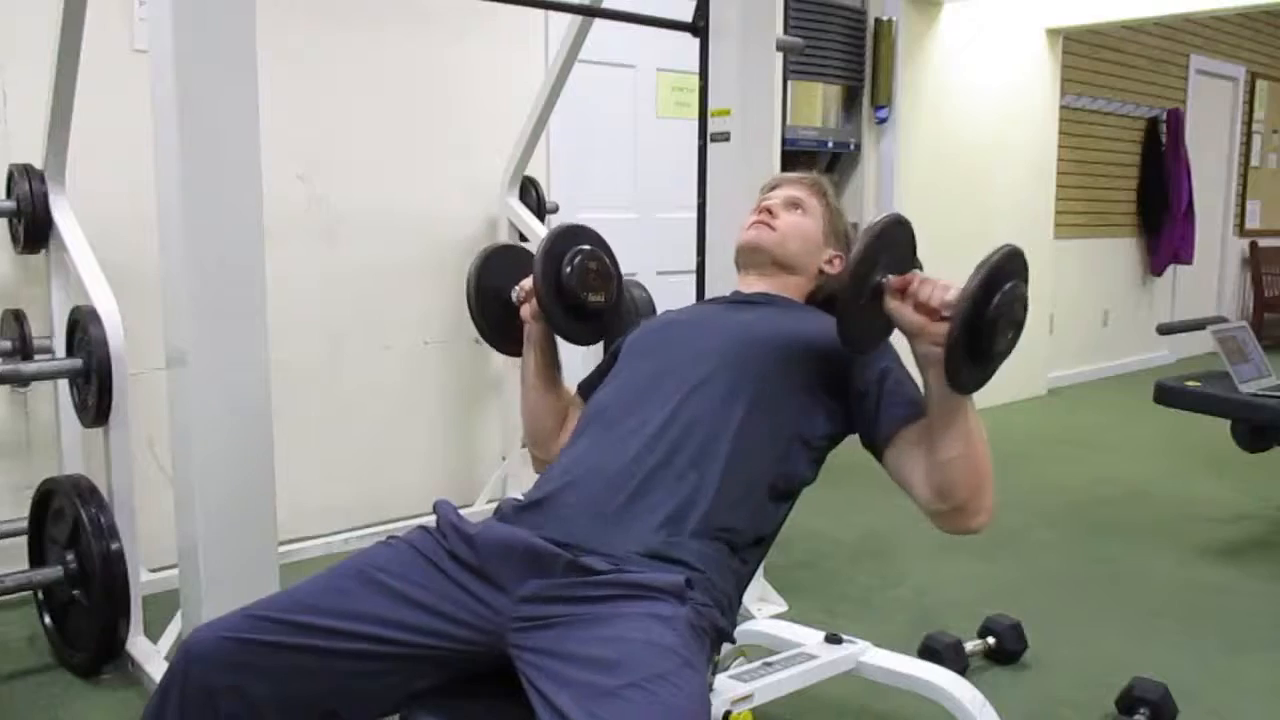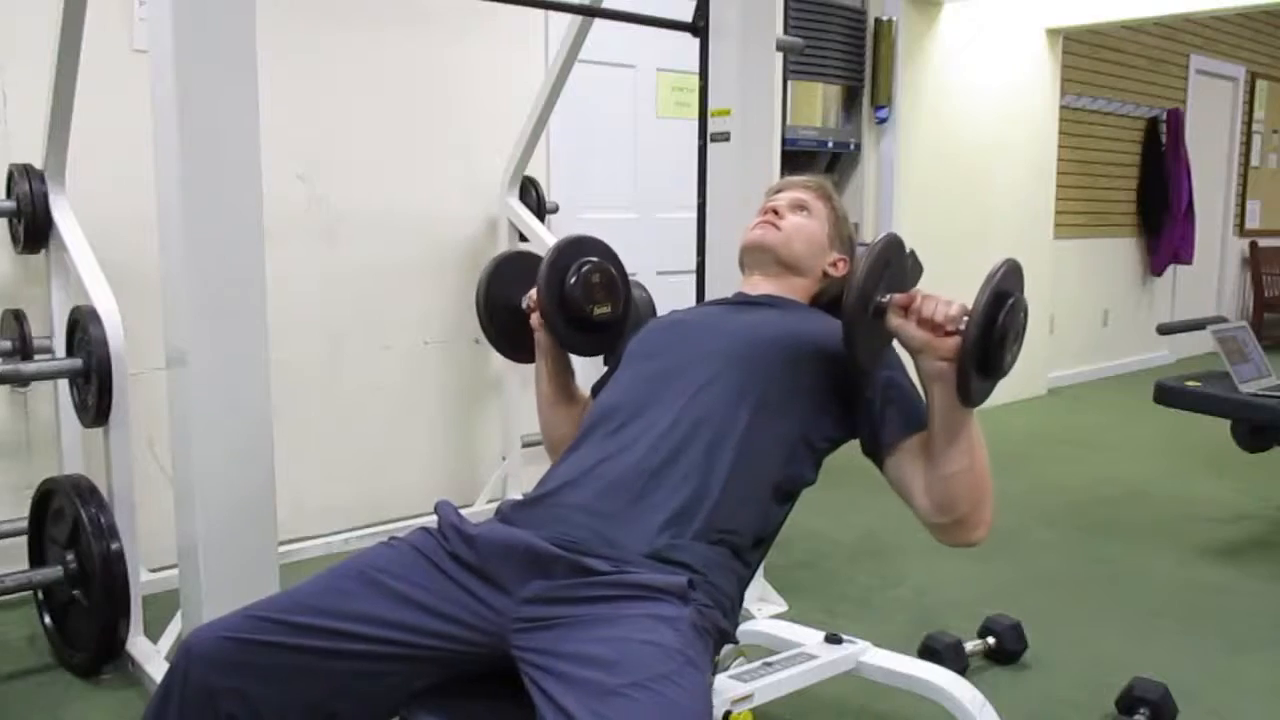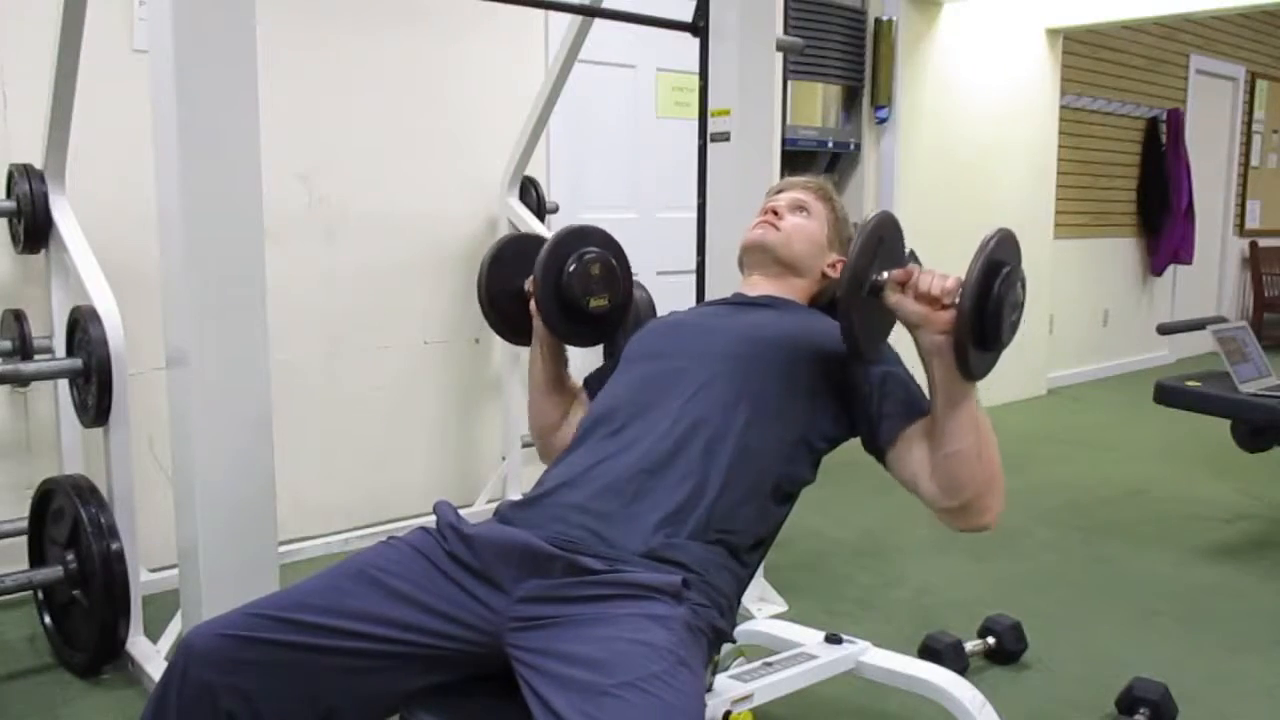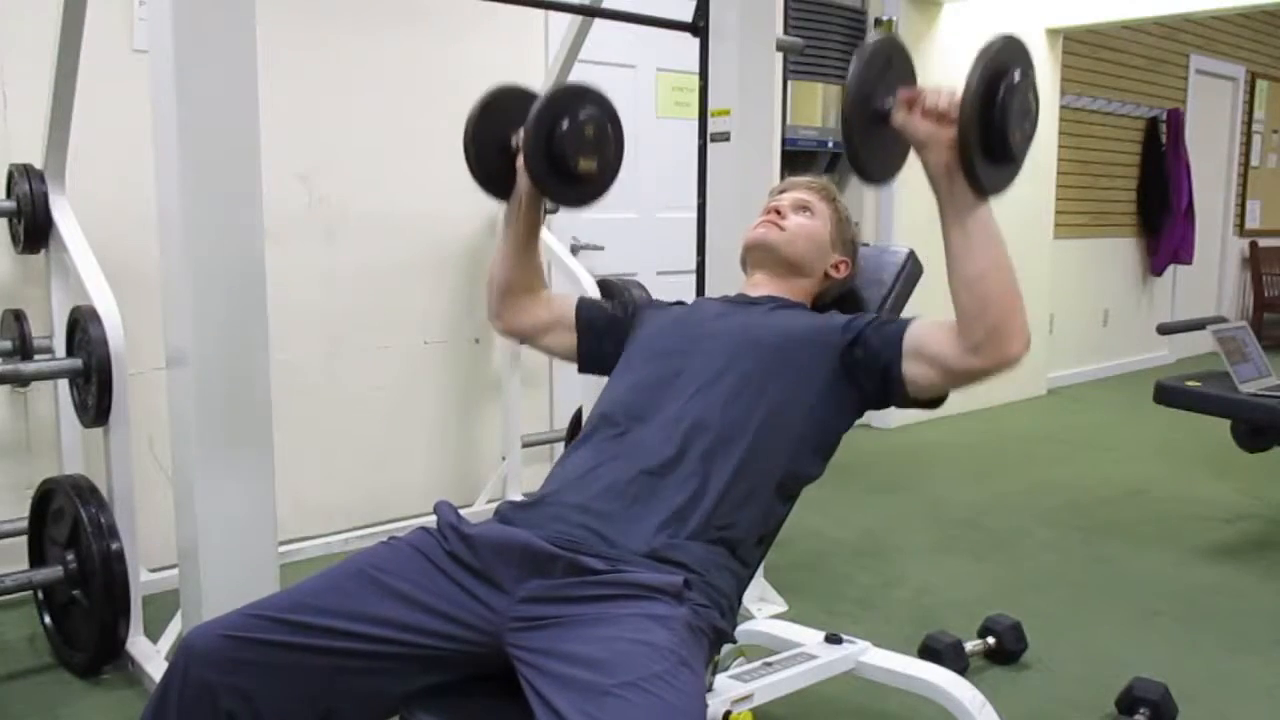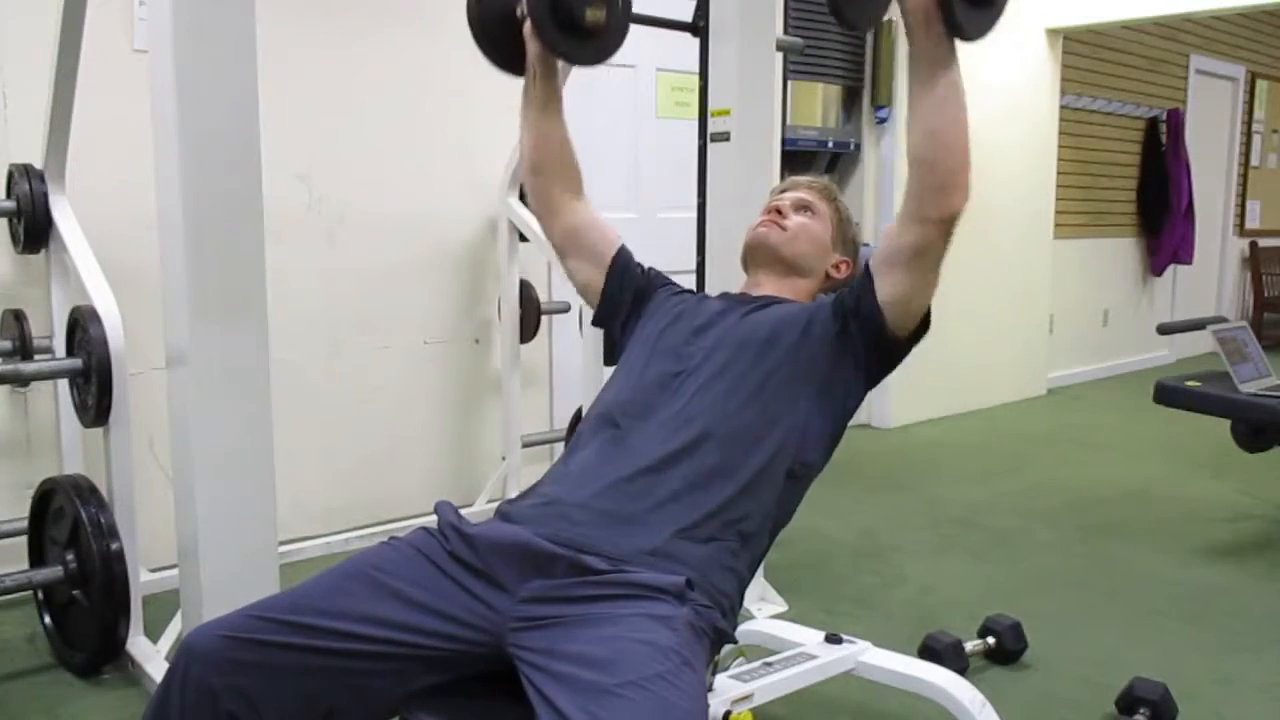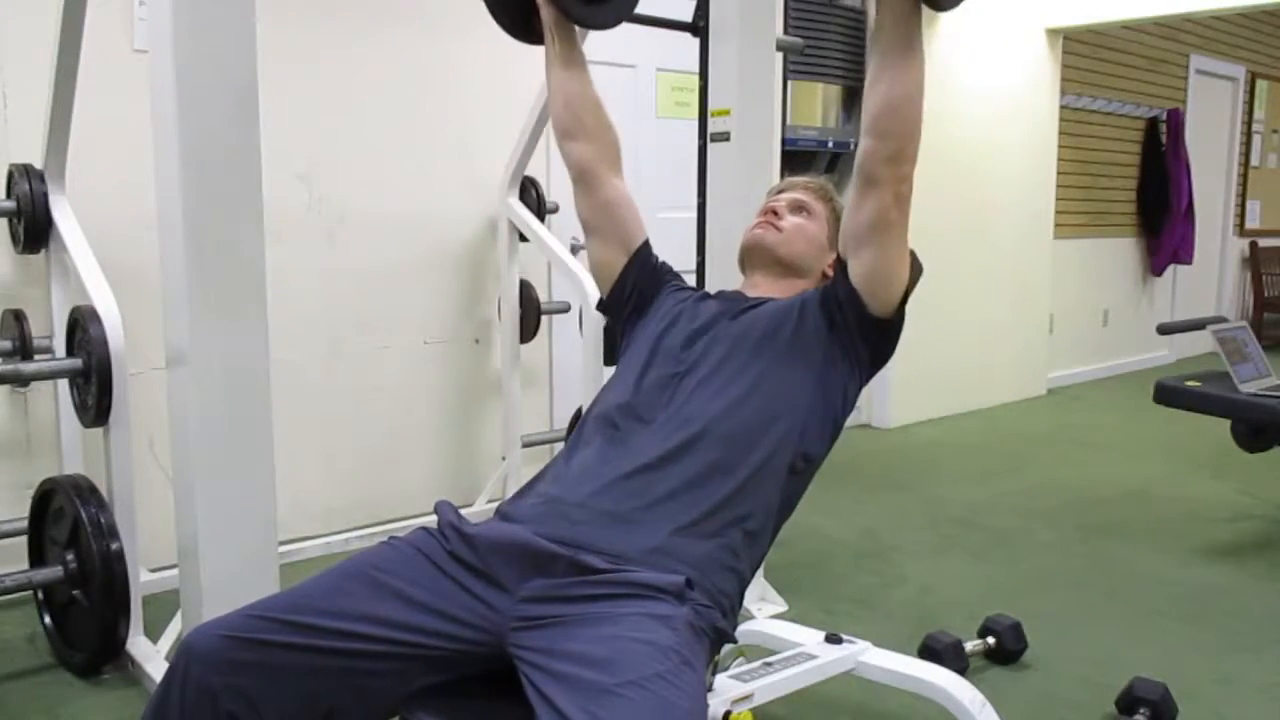
dt=0.3s
person 1, frame 1
left shoulder: (838, 347)
right shoulder: (656, 327)
left elbow: (959, 507)
left wrist: (941, 359)
right wrist: (539, 337)
left hip: (647, 594)
right hip: (495, 551)
person 1, frame 2
left shoulder: (842, 348)
right shoulder: (663, 326)
left elbow: (957, 519)
left wrist: (944, 375)
right wrist: (551, 347)
left hip: (647, 595)
right hip: (499, 551)
person 1, frame 3
left shoulder: (835, 350)
right shoulder: (660, 329)
left elbow: (970, 502)
left wrist: (938, 347)
right wrist: (546, 330)
left hip: (643, 595)
right hip: (494, 553)
person 1, frame 4
left shoulder: (837, 344)
right shoulder: (660, 320)
left elbow: (991, 345)
right elbow: (515, 312)
left wrist: (947, 171)
right wrist: (530, 189)
left hip: (643, 596)
right hip: (498, 552)
person 1, frame 5
left shoulder: (838, 339)
right shoulder: (655, 307)
left elbow: (932, 208)
right elbow: (554, 199)
left hip: (643, 598)
right hip: (496, 549)
person 1, frame 6
left shoulder: (832, 334)
right shoulder: (662, 305)
left elbow: (886, 173)
right elbow: (591, 163)
left hip: (642, 597)
right hip: (497, 550)
